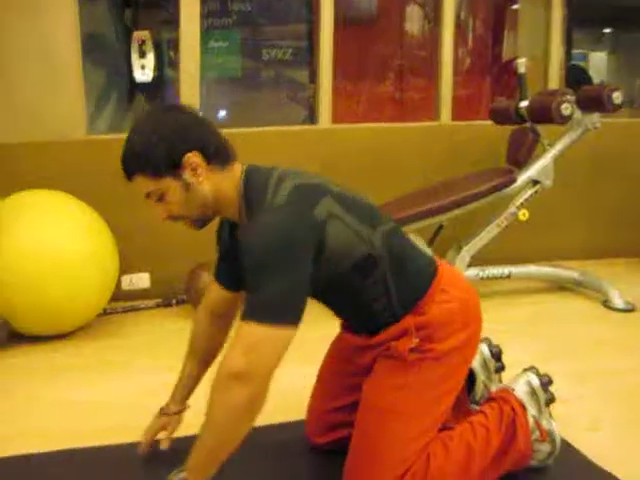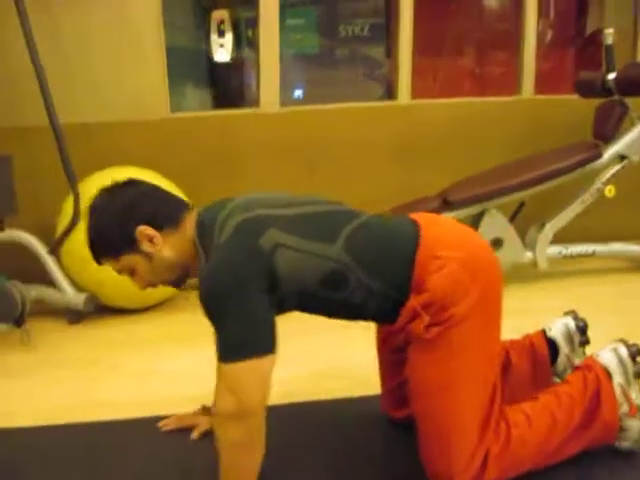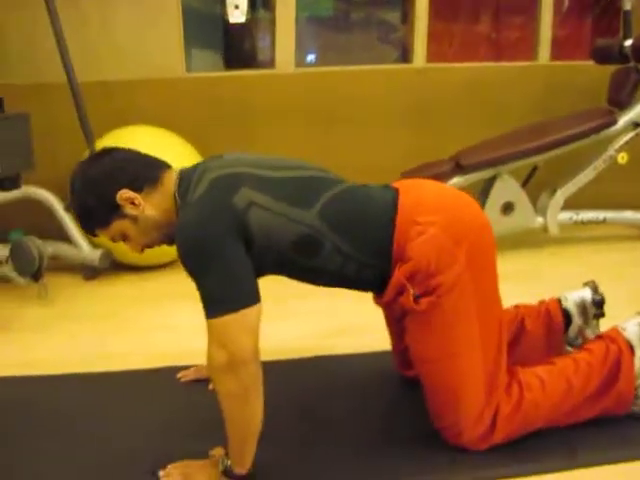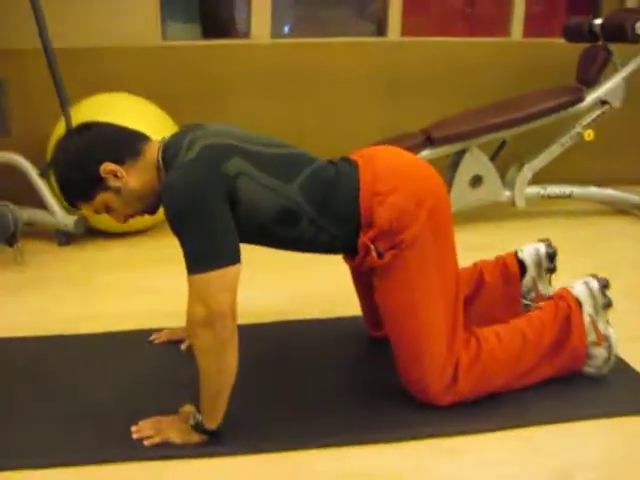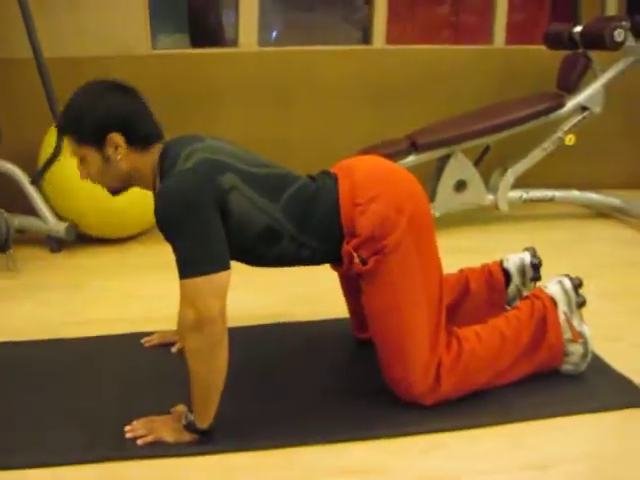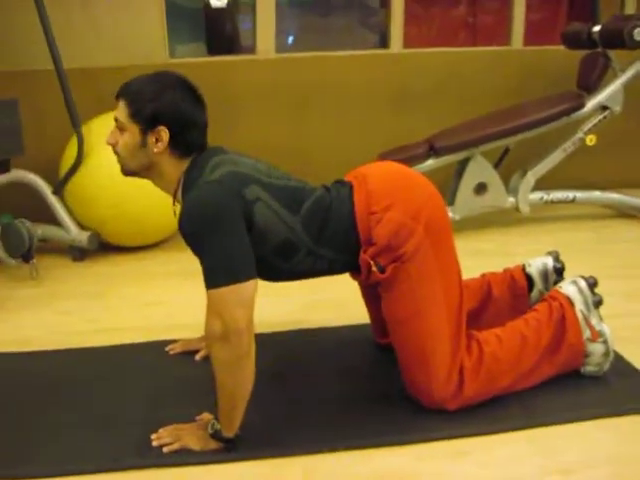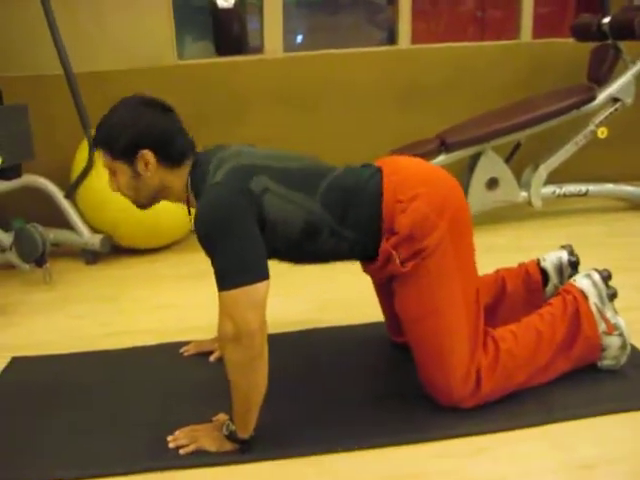
dt=0.5s
person 1, frame 1
left shoulder: (278, 225)
right shoulder: (241, 219)
left elbow: (245, 375)
right elbow: (215, 313)
right wrist: (174, 405)
left hip: (430, 324)
right hip: (376, 321)
right knee: (323, 432)
left ankle: (515, 414)
right ankle: (461, 381)
person 1, frame 2
left shoulder: (226, 268)
right shoulder: (225, 226)
left elbow: (245, 411)
right wrist: (217, 407)
left hip: (449, 278)
right hip: (426, 250)
right knee: (405, 408)
right ankle: (549, 351)
person 1, frame 3
left shoulder: (201, 225)
right shoulder: (210, 186)
left elbow: (238, 359)
right wrist: (224, 360)
left hip: (433, 245)
right hip: (424, 212)
left knee: (472, 420)
right knee: (419, 367)
right ankle: (561, 318)
person 1, frame 4
left shoulder: (186, 187)
right shoulder: (187, 152)
left elbow: (218, 315)
left wrist: (204, 423)
right wrist: (200, 324)
left hip: (398, 205)
right hip: (380, 181)
left knee: (435, 375)
right knee: (388, 326)
left ankle: (573, 318)
right ankle: (520, 271)
person 1, frame 5
left shoulder: (180, 194)
right shoulder: (184, 157)
left elbow: (208, 320)
left wrist: (195, 424)
right wrist: (188, 329)
left hip: (378, 214)
right hip: (364, 188)
left knee: (419, 377)
right knee: (373, 329)
left ankle: (549, 317)
right ankle: (505, 279)
person 1, frame 6
left shoulder: (205, 206)
right shoulder: (208, 171)
left elbow: (235, 330)
left wrist: (221, 431)
right wrist: (214, 334)
left hip: (395, 219)
right hip: (379, 194)
left knee: (442, 383)
right knee: (396, 335)
left ankle: (568, 319)
right ankle: (527, 283)
person 1, frame 7
left shoulder: (218, 206)
right shoulder: (214, 168)
left elbow: (248, 332)
left wrist: (237, 433)
right wrist: (228, 334)
left hip: (417, 213)
right hip: (398, 186)
left knee: (457, 380)
right knee: (412, 331)
left ankle: (580, 312)
right ankle: (542, 278)
